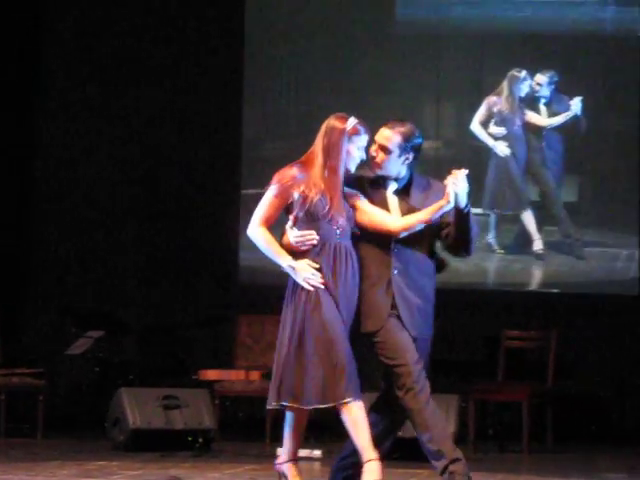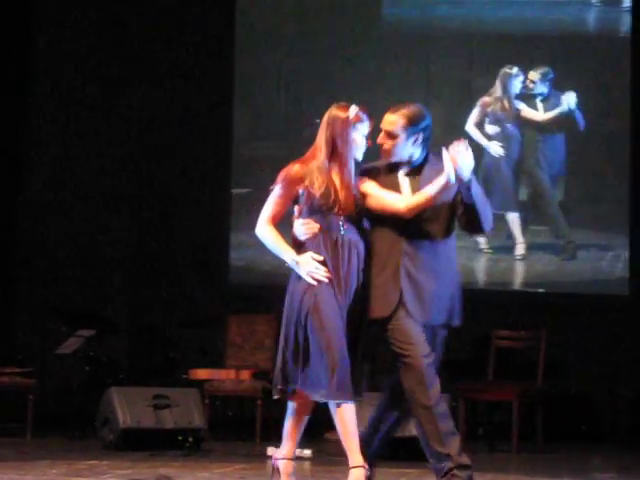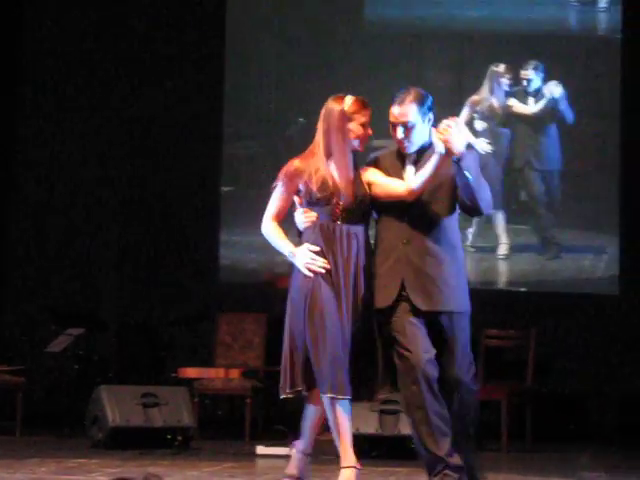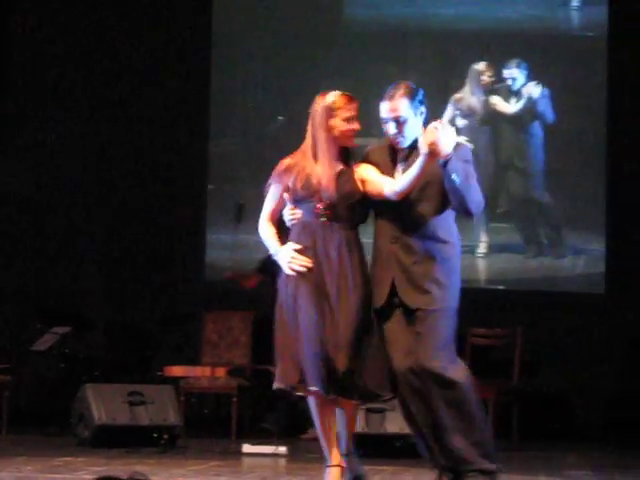
dt=0.2s
person 1, frame 1
left shoulder: (435, 192)
right shoulder: (355, 186)
left elbow: (461, 248)
left wrist: (461, 205)
right wrist: (293, 236)
left hip: (416, 306)
right hip: (376, 303)
left knee: (398, 393)
right knee: (410, 379)
person 1, frame 2
right shoulder: (371, 175)
left elbow: (480, 226)
left wrist: (467, 178)
right wrist: (304, 225)
left hip: (433, 294)
right hip: (391, 292)
left knee: (409, 381)
right knee: (419, 371)
left ankle: (364, 449)
person 1, frame 3
left shoulder: (453, 159)
right shoulder: (379, 163)
left elbow: (480, 206)
left wrist: (459, 156)
right wrist: (309, 216)
left hip: (442, 283)
right hip: (395, 283)
left knee: (459, 374)
right knee: (417, 368)
person 1, frame 4
left shoulder: (453, 152)
right shoulder: (373, 156)
left elbow: (472, 207)
left wrist: (447, 160)
right wrist: (300, 213)
left hip: (431, 277)
right hip: (389, 280)
left knee: (434, 363)
right knee: (405, 370)
person 2, frame 1
left shoulder: (348, 197)
right shoulder: (295, 178)
left elbow: (395, 225)
right elbow: (256, 228)
left wrist: (444, 203)
right wrist: (290, 265)
left hip: (344, 285)
right hip: (312, 287)
left knee: (315, 374)
right knee: (338, 371)
person 2, frame 2
left shoulder: (359, 185)
right shoulder: (300, 174)
left elbow: (406, 206)
right elbow: (263, 226)
left wrist: (446, 179)
right wrist: (295, 260)
left hip: (350, 279)
right hip: (316, 280)
left knee: (314, 371)
right knee: (333, 366)
person 2, frame 3
left shoulder: (365, 176)
right shoulder: (301, 169)
left elbow: (410, 189)
right elbow: (269, 222)
left wrist: (439, 155)
right wrist: (293, 253)
left hip: (354, 273)
right hip: (317, 271)
left knee: (325, 366)
right knee: (330, 362)
left ankle: (305, 446)
person 2, frame 4
left shoulder: (359, 172)
right shoulder: (292, 167)
left elbow: (397, 190)
right elbow: (265, 221)
left wrist: (425, 156)
right wrist: (279, 252)
left hip: (345, 271)
right hip: (305, 270)
left knee: (346, 359)
right knee: (314, 359)
person 3, frame 1
left shoulder: (563, 102)
right shoulder: (525, 100)
left elbow: (579, 129)
left wrist: (577, 114)
right wrist: (493, 128)
left hip: (554, 158)
right hip: (535, 157)
left knee: (549, 200)
right knee: (552, 199)
left ankle: (524, 236)
right ankle: (573, 241)
person 3, frame 2
left shoulder: (561, 99)
right shoulder: (523, 99)
left elbow: (579, 127)
left wrist: (571, 108)
left hip: (554, 159)
right hip: (533, 159)
left knee: (542, 200)
right knee: (547, 199)
right ankle: (567, 242)
person 3, frame 3
left shoulder: (552, 93)
right shoulder: (515, 95)
left elbow: (569, 119)
right elbow: (504, 119)
left wrist: (557, 99)
left hip: (548, 156)
right hip: (524, 156)
left knee: (552, 199)
right knee: (537, 198)
left ankle: (548, 239)
right ankle: (550, 243)
person 3, frame 4
left shoulder: (539, 91)
right shoulder: (499, 92)
left elbow: (549, 118)
right elbow: (491, 117)
left wrist: (535, 99)
left hip: (530, 154)
right hip: (508, 154)
left knee: (536, 196)
right knee: (517, 198)
left ankle: (555, 241)
right ankle: (533, 242)
person 4, frame 1
left shoulder: (520, 108)
right shoulder: (493, 101)
left elbow: (545, 122)
right elbow: (475, 125)
left wrist: (571, 113)
right wrist: (493, 144)
left hip: (519, 155)
right hip: (503, 155)
left knee: (506, 197)
right knee: (518, 197)
left ankle: (493, 236)
right ankle: (536, 239)
person 4, frame 2
left shoulder: (516, 105)
right shoulder: (487, 102)
left elbow: (540, 117)
right elbow: (469, 126)
left wrist: (561, 108)
right wrist: (487, 144)
left hip: (512, 155)
right hip: (497, 154)
left knee: (496, 196)
right knee: (507, 197)
left ankle: (482, 234)
right ankle: (519, 242)
person 4, frame 3
left shoulder: (508, 102)
right shoulder: (477, 100)
right elbow: (461, 124)
right wrist: (475, 141)
left hip: (503, 152)
right hip: (486, 152)
left knee: (490, 196)
right knee: (494, 196)
left ankle: (472, 231)
right ankle: (503, 241)
person 4, frame 4
right shoulder: (460, 99)
right elbow: (445, 122)
left hip: (486, 151)
left knee: (485, 194)
left ankle: (481, 236)
right ankle: (482, 239)
